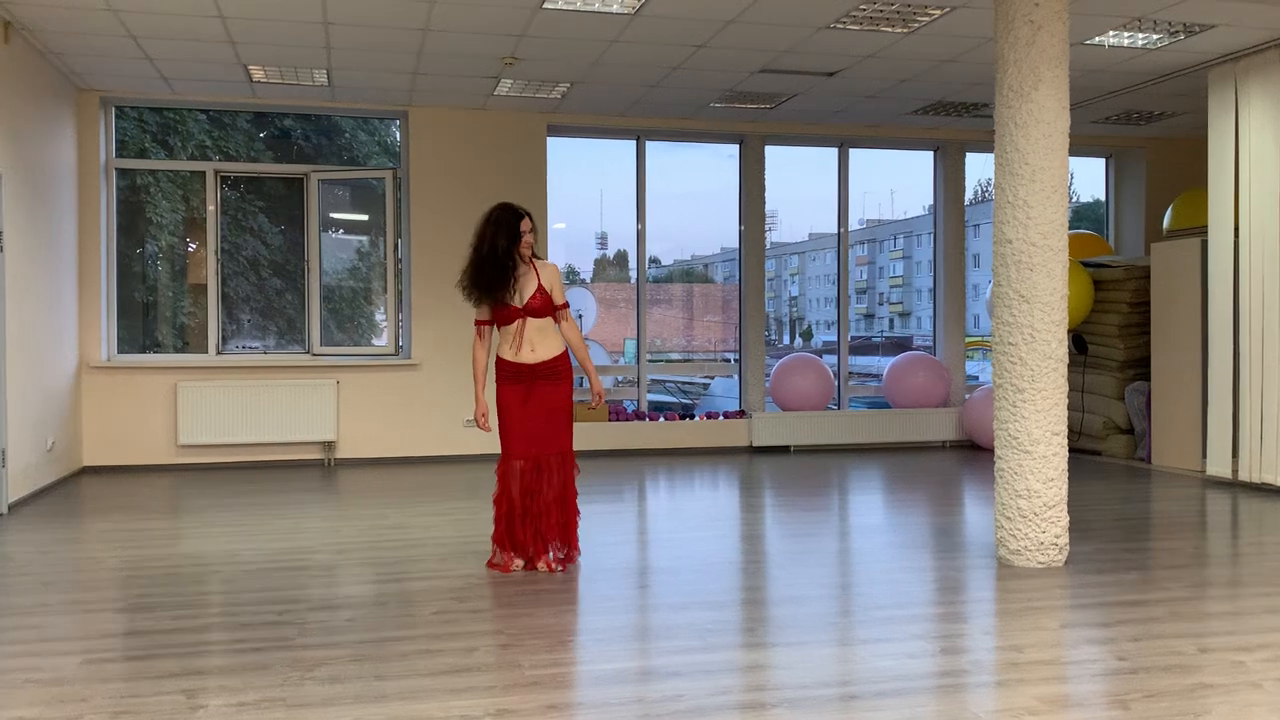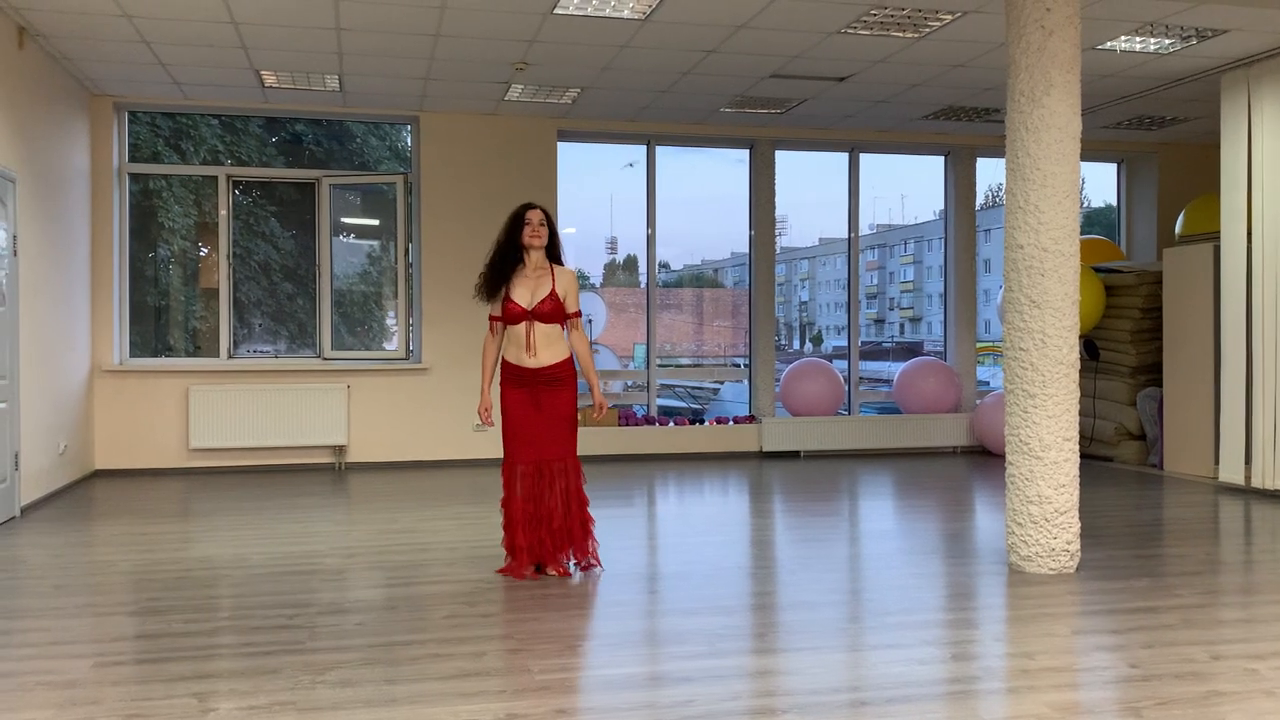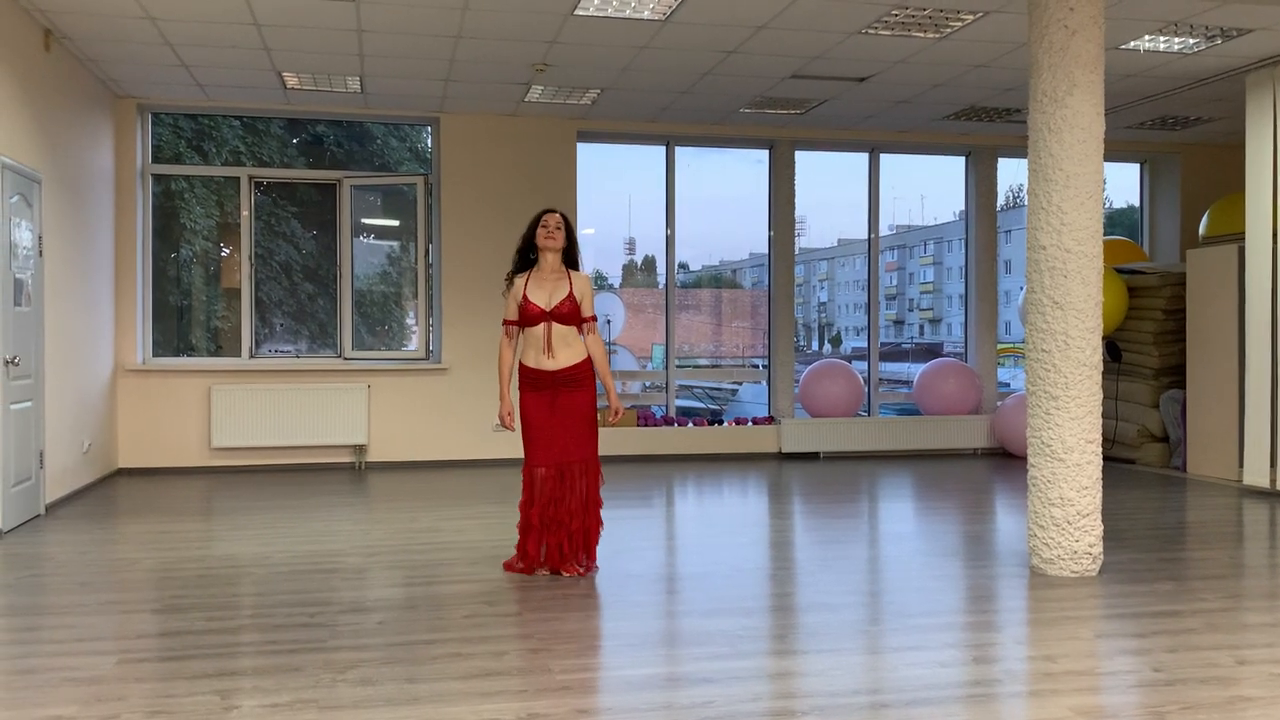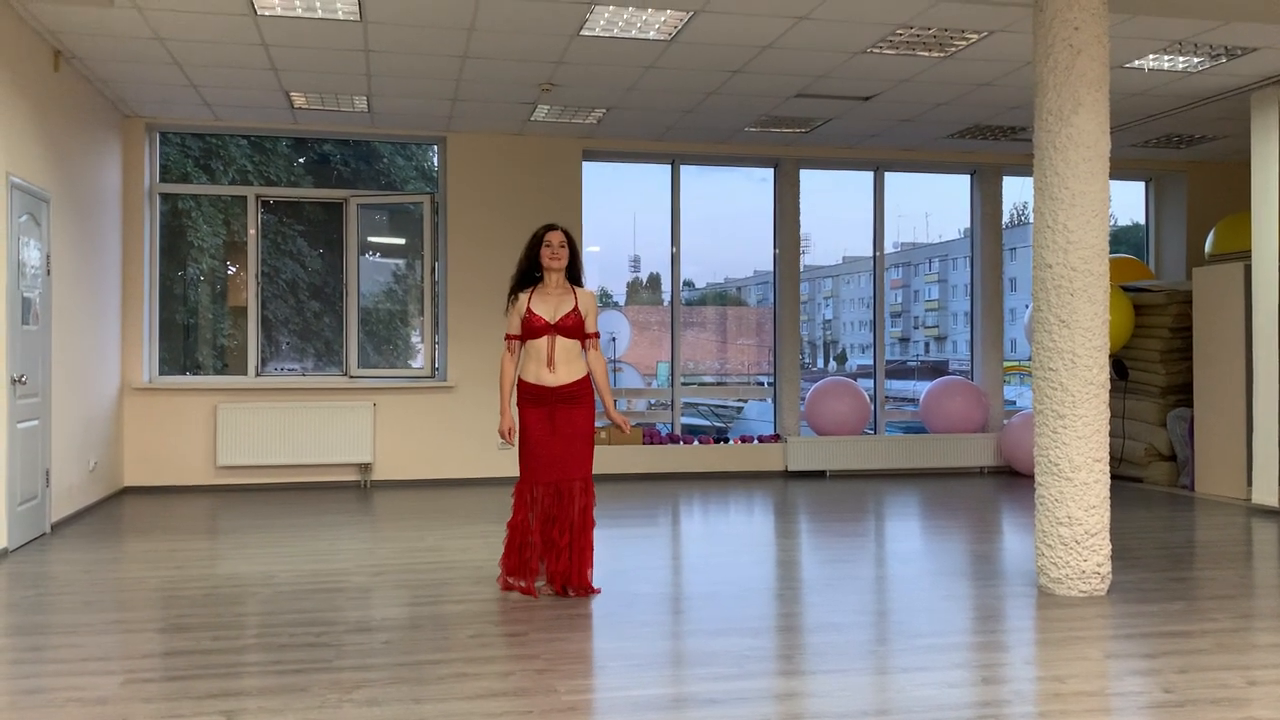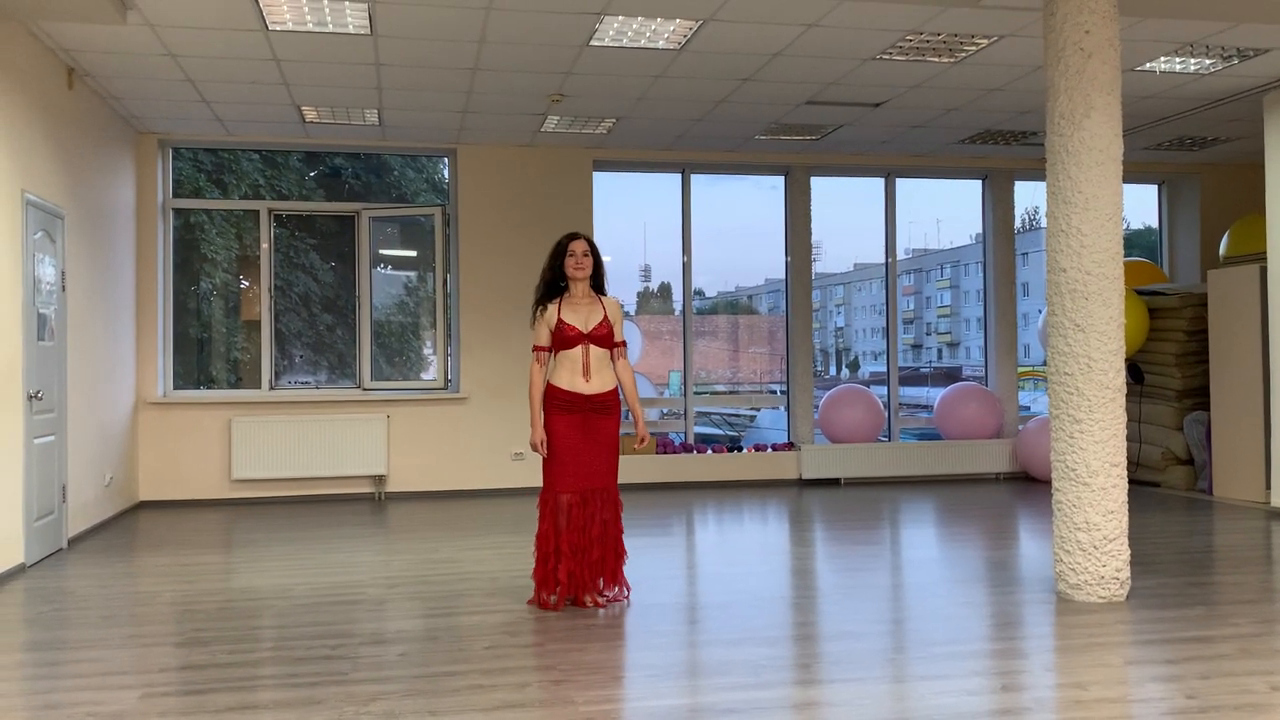
dt=1s
person 1, frame 1
left shoulder: (548, 272)
right shoulder: (489, 282)
left elbow: (568, 325)
right elbow: (481, 341)
left wrist: (592, 374)
right wrist: (479, 397)
left hip: (554, 374)
right hip: (512, 380)
left knee: (552, 458)
right knee: (517, 460)
left ankle: (544, 547)
right ankle: (513, 548)
person 1, frame 2
left shoulder: (565, 278)
right shoulder: (504, 280)
left elbow: (576, 334)
right elbow: (494, 337)
left wrist: (595, 386)
right wrist: (485, 391)
left hip: (558, 381)
right hip: (516, 383)
left knee: (558, 463)
right knee: (521, 465)
left ankle: (555, 553)
right ankle: (526, 553)
person 1, frame 3
left shoulder: (580, 282)
right shoulder: (518, 284)
left elbow: (592, 338)
right elbow: (508, 342)
left wrist: (611, 391)
right wrist: (504, 397)
left hip: (576, 383)
right hip: (534, 386)
left knee: (576, 466)
right knee: (541, 467)
left ankle: (570, 555)
right ankle: (540, 554)
person 1, frame 4
left shoulder: (585, 299)
right shoulder: (522, 300)
left elbow: (594, 355)
right elbow: (510, 356)
left wrist: (611, 408)
right wrist: (505, 411)
left hip: (576, 400)
right hip: (533, 402)
left knee: (574, 483)
right knee: (538, 483)
left ankle: (572, 573)
right ankle: (539, 571)
person 1, frame 5
left shoulder: (611, 308)
right shoulder: (549, 311)
left elbow: (622, 363)
right elbow: (538, 368)
left wrist: (639, 417)
right wrist: (536, 424)
left hip: (604, 409)
right hip: (562, 409)
left knee: (600, 493)
right knee: (563, 493)
left ankle: (596, 582)
right ankle: (561, 583)
